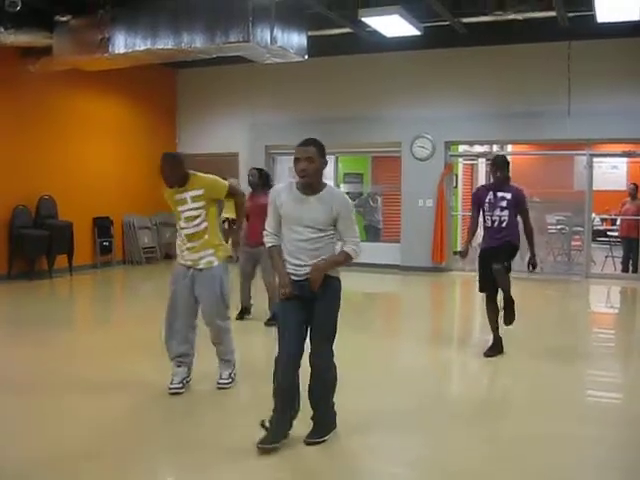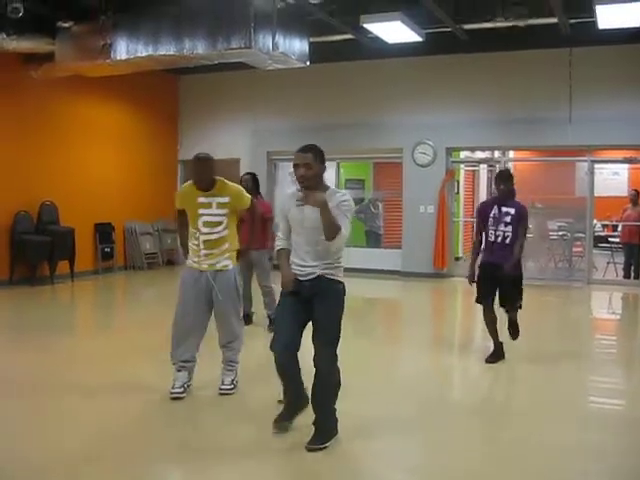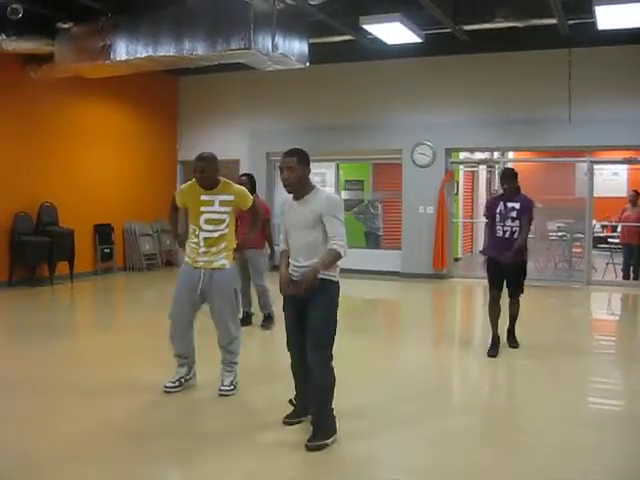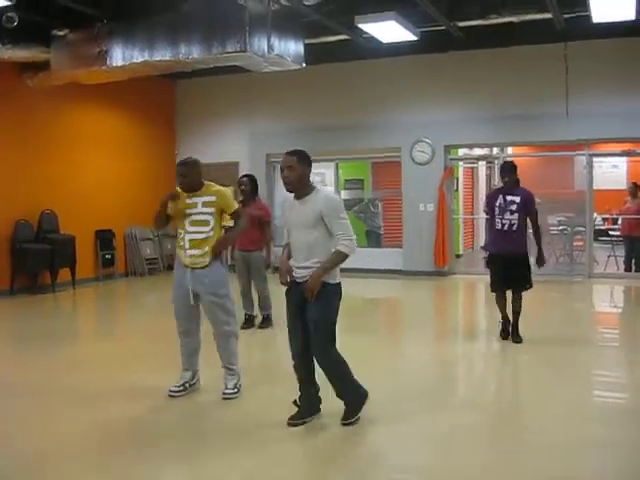
dt=0.3s
person 1, frame 1
left shoulder: (339, 201)
right shoulder: (279, 194)
left elbow: (353, 249)
right elbow: (271, 236)
left wrist: (325, 265)
right wrist: (280, 273)
left hip: (325, 284)
right hip: (292, 284)
left knee: (321, 354)
right knee: (287, 355)
left ankle: (324, 421)
right ankle: (279, 427)
person 1, frame 2
left shoulder: (341, 199)
right shoulder: (289, 201)
left elbow: (336, 240)
left wrist: (322, 205)
right wrist: (285, 270)
left hip: (328, 285)
right hip: (295, 284)
left knee: (325, 358)
right knee: (281, 347)
left ankle: (326, 425)
right ankle: (295, 401)
person 1, frame 3
left shoulder: (328, 200)
right shoulder: (286, 205)
left elbow: (338, 245)
left wrist: (315, 270)
right wrist: (283, 270)
left hip: (321, 285)
right hip: (294, 285)
left knee: (318, 354)
right knee: (297, 351)
left ankle: (324, 425)
right ankle: (304, 403)
person 1, frame 4
left shoulder: (327, 201)
right shoulder: (287, 205)
left elbow: (347, 243)
left wrist: (320, 273)
right wrist: (285, 261)
left hip: (323, 285)
right hip: (296, 284)
left knee: (323, 349)
right knee: (299, 350)
left ankle: (355, 398)
right ankle: (309, 403)
person 2, frame 1
left shoulder: (208, 183)
right shoulder: (169, 193)
left elbow: (239, 195)
left wrist: (237, 229)
left hip: (212, 262)
right hip: (183, 263)
left knee: (215, 317)
right knee: (178, 319)
left ankle: (227, 366)
right ankle: (181, 368)
person 2, frame 2
left shoulder: (233, 192)
right shoulder: (184, 193)
right wrist: (185, 248)
left hip: (225, 267)
right hip: (194, 267)
left knee: (229, 322)
right knee: (186, 322)
left ankle: (230, 371)
right ankle: (183, 374)
person 2, frame 3
left shoulder: (235, 192)
right shoulder: (187, 190)
left elbow: (256, 213)
right elbow: (174, 208)
right wrist: (177, 234)
left hip: (222, 267)
right hip: (191, 265)
left knee: (226, 323)
right knee: (179, 319)
left ankle: (229, 372)
right ankle: (185, 370)
person 2, frame 4
left shoulder: (219, 193)
right shoulder: (176, 198)
left elbow: (240, 219)
right elbow: (158, 224)
left wrist: (227, 240)
right wrist: (166, 202)
left hip: (211, 267)
right hip: (183, 268)
left knee: (223, 323)
right knee: (186, 325)
left ankle: (232, 375)
right ankle: (190, 374)
person 3, frame 1
left shoulder: (517, 194)
right shoulder: (480, 193)
left elbow: (526, 223)
right elbow: (474, 220)
left wrist: (532, 253)
right wrist: (467, 245)
left hip: (508, 242)
right hip: (487, 246)
left knee: (498, 268)
right knee: (489, 295)
left ankle: (508, 299)
right ankle: (496, 341)
person 3, frame 2
left shoulder: (520, 209)
right shoulder: (485, 207)
left elbow: (521, 239)
right elbow: (478, 238)
left wrist: (514, 262)
right wrist: (472, 266)
left hip: (510, 264)
right hip: (488, 263)
left knee: (510, 306)
right knee: (487, 305)
left ankle: (512, 320)
right ankle: (497, 347)
person 3, frame 3
left shoulder: (526, 203)
right shoulder: (492, 203)
left elbow: (524, 232)
left wrist: (512, 253)
right wrist: (488, 253)
left hip: (517, 258)
right hip: (495, 257)
left knee: (514, 296)
right knee: (494, 295)
left ankle: (511, 332)
right ankle: (494, 337)
person 3, frame 4
left shoulder: (526, 196)
right shoulder: (492, 196)
left elbow: (535, 226)
left wrist: (540, 252)
right wrist: (488, 250)
left hip: (518, 252)
right hip: (497, 252)
left knee: (517, 291)
right knee: (499, 291)
left ankle: (515, 327)
right ankle: (505, 320)
person 4, frame 1
left shoulder: (270, 197)
right shoulder: (248, 199)
left hip: (265, 246)
right hip: (247, 246)
left knee: (269, 281)
right knee: (245, 279)
left ankle: (275, 313)
right ankle: (245, 307)
person 4, frame 2
left shoulder: (264, 205)
left elbow: (269, 229)
left wrist: (270, 248)
left hip: (259, 251)
right hip: (242, 250)
left knee: (265, 284)
right knee: (244, 285)
left ankle: (272, 317)
right ankle: (247, 314)
person 4, frame 3
left shoulder: (261, 206)
left elbow: (267, 230)
left wrist: (272, 250)
left hip: (255, 250)
right hip: (238, 250)
left knee: (259, 284)
right knee: (243, 284)
left ankle: (268, 315)
right ankle: (247, 313)
person 4, frame 4
left shoulder: (262, 207)
left elbow: (267, 232)
left wrist: (268, 254)
right wrist: (232, 247)
left hip: (257, 252)
right hip: (239, 251)
left knee: (261, 286)
right knee: (244, 287)
left ankle: (266, 316)
right ankle: (249, 316)
